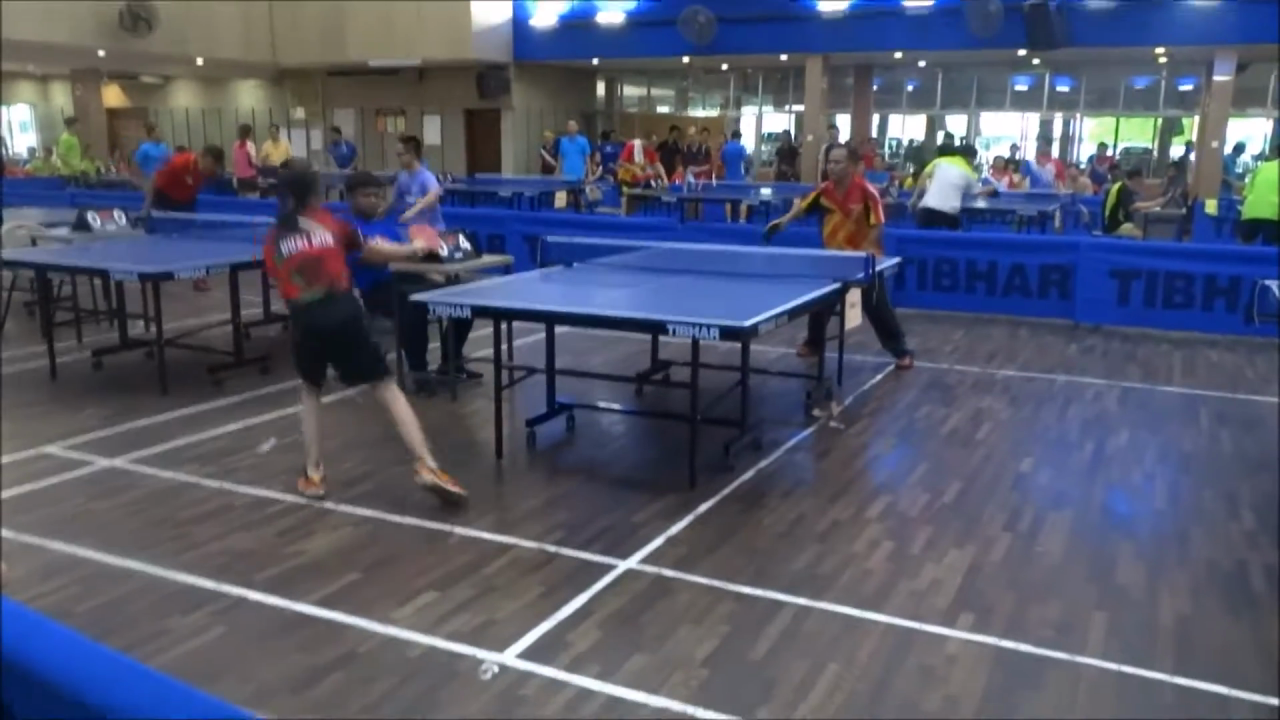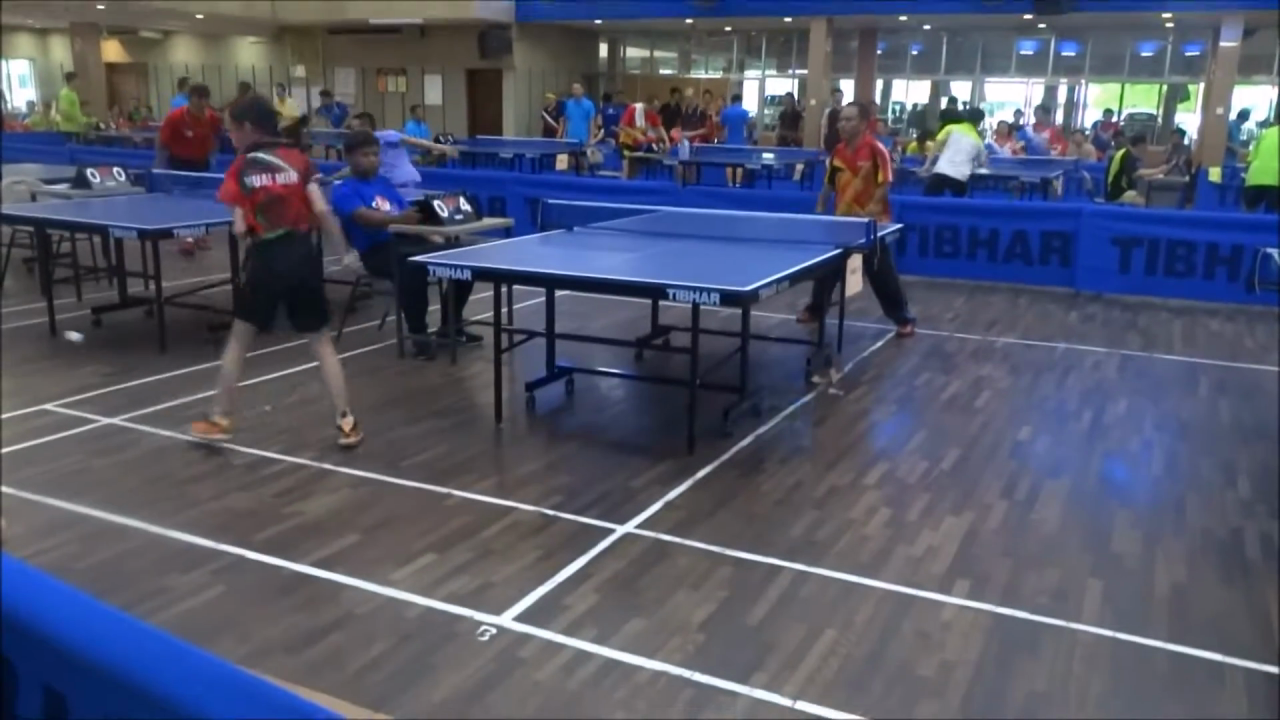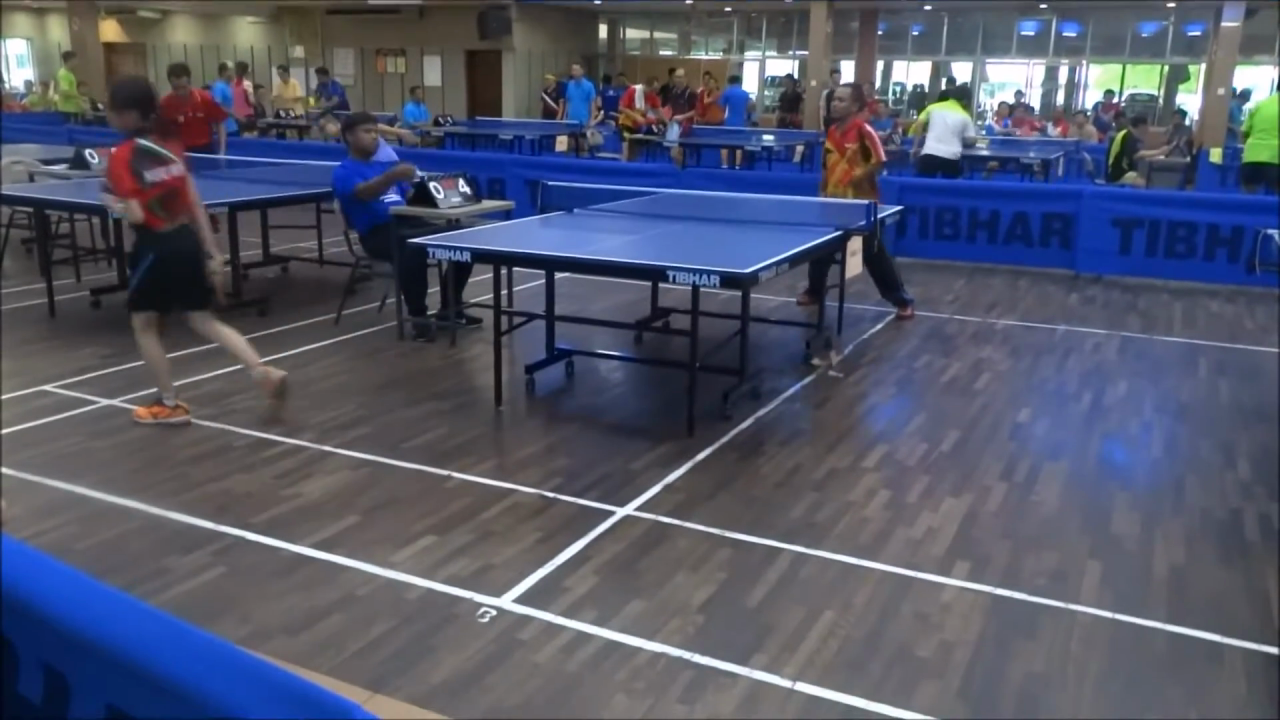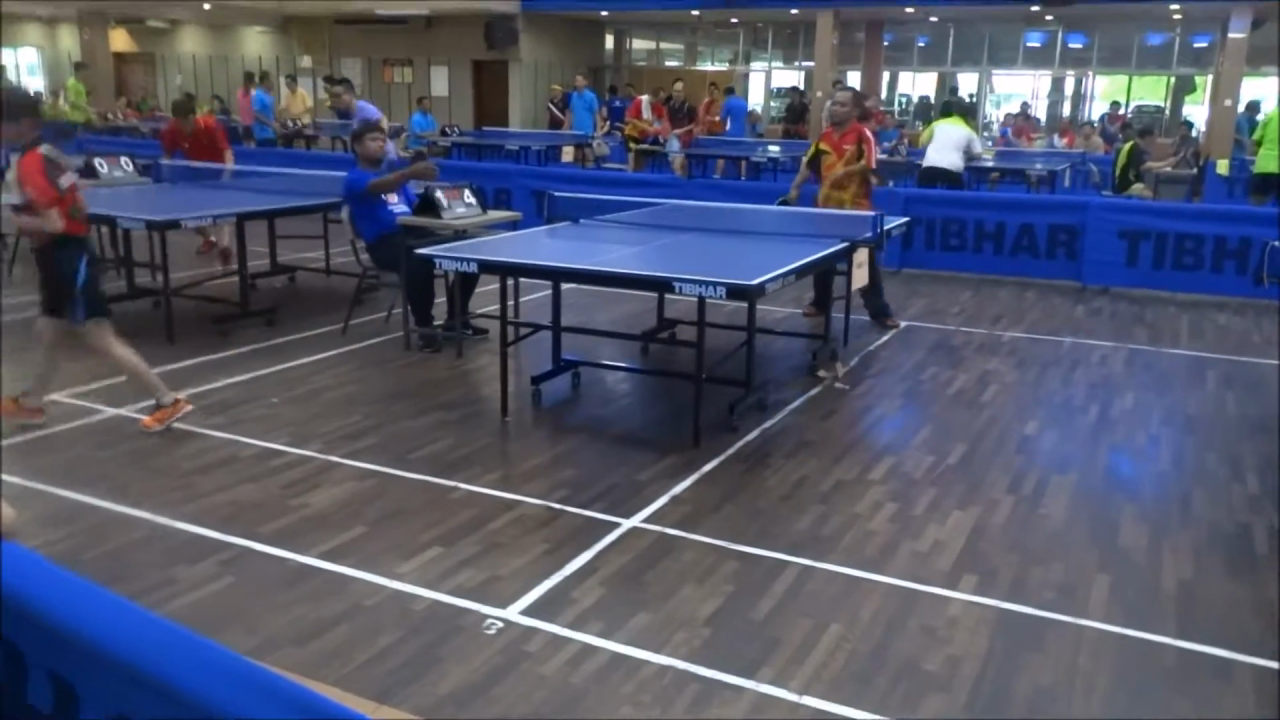
dt=0.3s
person 1, frame 1
left shoulder: (274, 240)
right shoulder: (333, 224)
left elbow: (285, 290)
right elbow: (380, 252)
right wrist: (418, 248)
left hip: (306, 320)
right hip: (344, 314)
left knee: (310, 393)
right knee: (388, 392)
left ankle: (313, 475)
right ankle: (428, 468)
person 1, frame 2
left shoulder: (238, 169)
right shoulder: (298, 160)
left elbow: (240, 227)
right elbow: (322, 210)
left wrist: (255, 227)
left hip: (266, 258)
right hip: (304, 254)
left knee: (239, 339)
right knee: (322, 342)
left ankle: (218, 420)
right ankle: (346, 423)
person 1, frame 3
left shoulder: (121, 156)
right shoulder: (172, 148)
left elbow: (135, 216)
right elbow: (195, 203)
left wrist: (113, 204)
right wrist: (212, 253)
left hip: (156, 247)
right hip: (188, 242)
left knee: (143, 324)
right knee: (205, 322)
left ankle: (170, 404)
right ankle: (264, 372)
person 1, frame 4
left shoulder: (31, 165)
right shoulder: (45, 155)
left elbow: (55, 225)
right elbow: (74, 207)
left hip: (68, 259)
right hip: (64, 256)
left knee: (101, 340)
right knee: (45, 337)
left ankle: (167, 400)
right ankle: (29, 403)
person 2, frame 1
left shoulder: (866, 191)
right shoulder: (824, 190)
left elbow: (877, 225)
right elbow: (803, 207)
left wrist: (868, 250)
right wrist: (786, 219)
left knee: (877, 306)
left ankle: (901, 351)
right ankle: (814, 343)
person 2, frame 2
left shoulder: (876, 149)
right shoulder: (838, 151)
left elbow: (885, 184)
left wrist: (872, 209)
right wrist: (820, 206)
left hip: (872, 222)
left knee: (881, 273)
left ankle: (903, 318)
right ankle: (815, 309)
person 2, frame 3
left shoulder: (864, 131)
right shoulder: (831, 132)
left elbow: (878, 162)
left wrist: (860, 178)
right wrist: (823, 190)
left hip: (861, 203)
left knee: (875, 254)
left ankle: (902, 300)
right ankle: (815, 292)
person 2, frame 4
left shoulder: (862, 135)
right shoulder: (824, 137)
left elbow: (868, 165)
right elbow: (809, 165)
left wrist: (844, 173)
right wrist: (794, 187)
left hip: (856, 208)
right hip: (827, 207)
left knee: (865, 261)
left ankle: (879, 311)
right ankle: (821, 303)
person 3, frame 1
left shoulder: (386, 224)
right elbow: (366, 256)
left hip: (407, 279)
right hip: (378, 290)
right knee: (413, 307)
left ankle: (451, 362)
right ankle: (418, 370)
person 3, frame 2
left shoulder: (385, 184)
right shoulder: (345, 190)
left elbow: (407, 214)
right elbow: (364, 218)
right wrist: (397, 218)
left hip: (408, 241)
right hip: (378, 250)
right knee: (414, 268)
left ankle: (451, 325)
right ankle: (418, 334)
person 3, frame 3
left shoulder: (384, 166)
right shoulder: (344, 172)
left elbow: (410, 197)
right elbow: (364, 193)
right wrist: (393, 175)
left hip: (408, 222)
right hip: (378, 233)
right knee: (414, 250)
left ankle: (450, 308)
right ankle: (418, 316)
person 3, frame 4
left shoulder: (394, 177)
right shoulder: (355, 179)
left elbow: (416, 207)
right elbow: (379, 186)
right wrist: (410, 173)
left hip: (414, 233)
right hip: (385, 242)
right knee: (420, 261)
left ankle: (456, 318)
right ankle: (425, 327)
person 4, frame 1
left shoulder: (209, 171)
right shoulder: (178, 164)
right elbow: (154, 182)
right wrist: (147, 206)
left hip: (186, 203)
right hip: (165, 200)
left ankle: (196, 277)
person 4, frame 2
left shoulder: (212, 118)
right shoulder: (175, 117)
left elbow: (214, 140)
right elbow: (161, 144)
left wrist: (211, 159)
right wrist: (160, 167)
left hip: (200, 163)
right hip: (179, 163)
left ankle: (198, 235)
right ankle: (187, 238)
person 4, frame 3
left shoulder: (206, 100)
right shoulder: (165, 105)
left elbow: (219, 125)
right elbow: (162, 133)
left wrist: (221, 151)
right wrist: (161, 155)
left hip: (204, 150)
right hip: (180, 151)
left knee: (209, 185)
right knee: (184, 191)
left ankle: (210, 213)
person 4, frame 4
left shoulder: (211, 126)
right shoulder: (170, 131)
left elbow: (227, 152)
right elbow: (167, 156)
left ankle: (224, 246)
right ankle: (209, 238)
